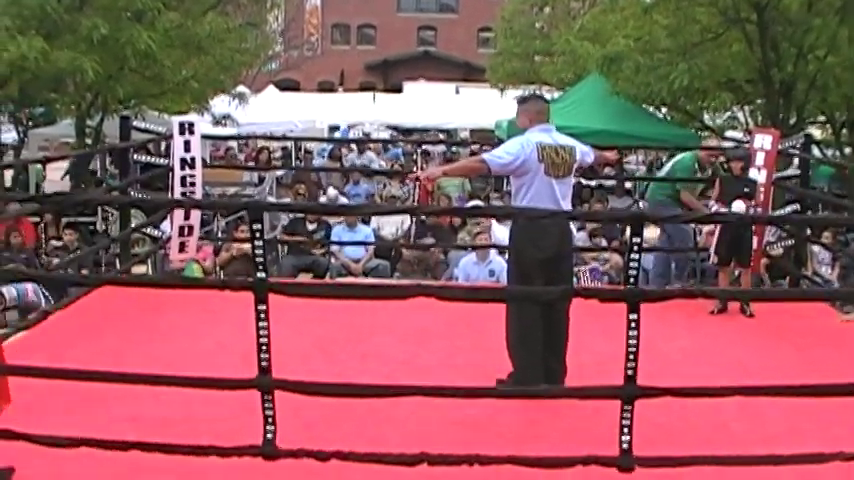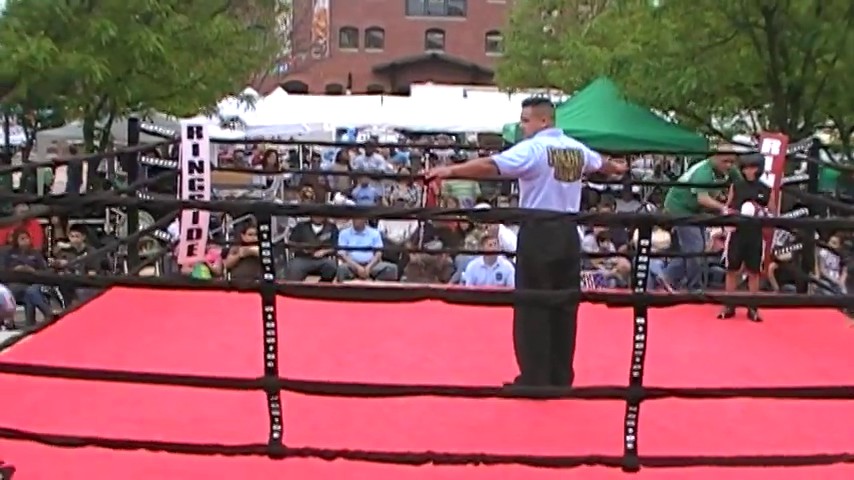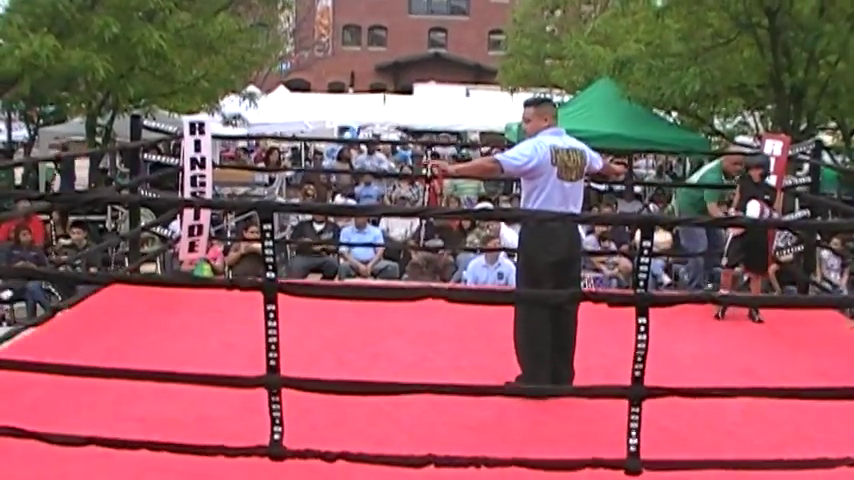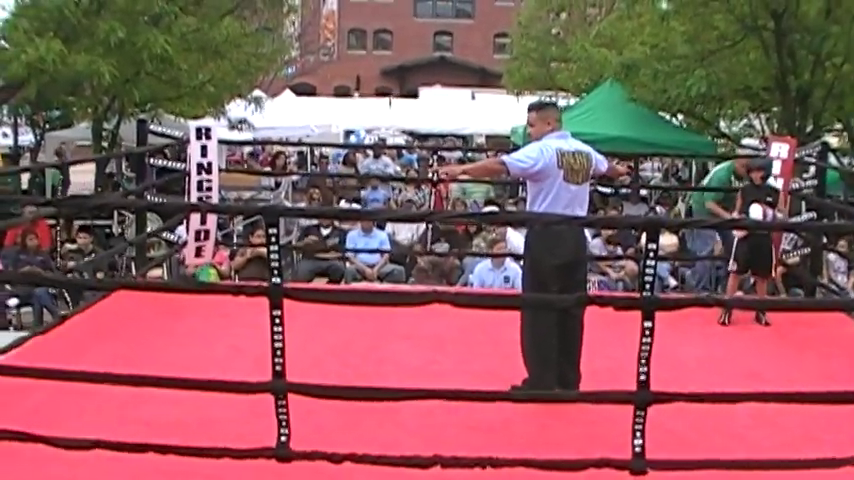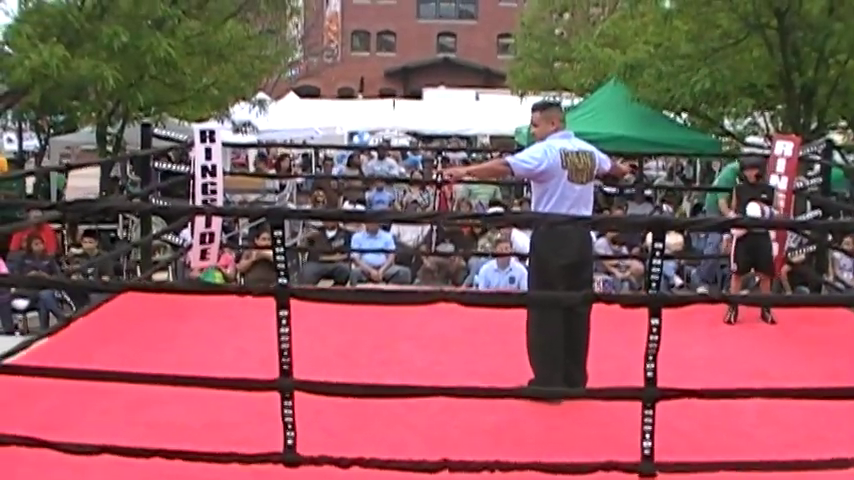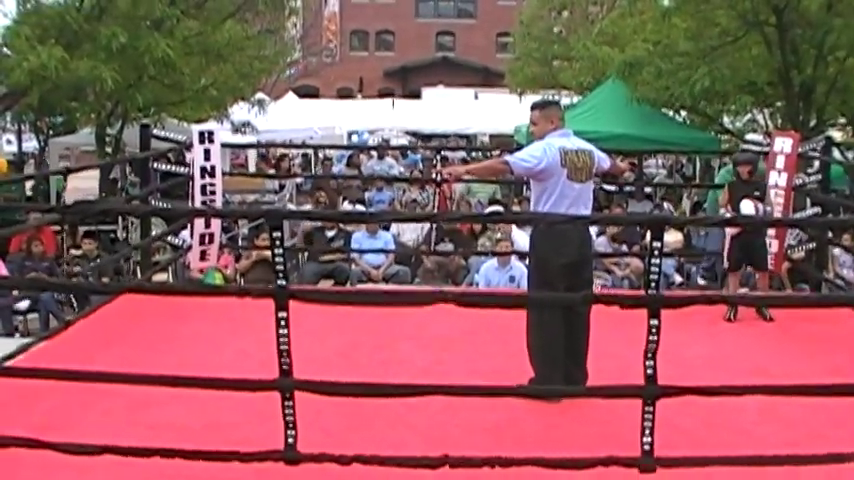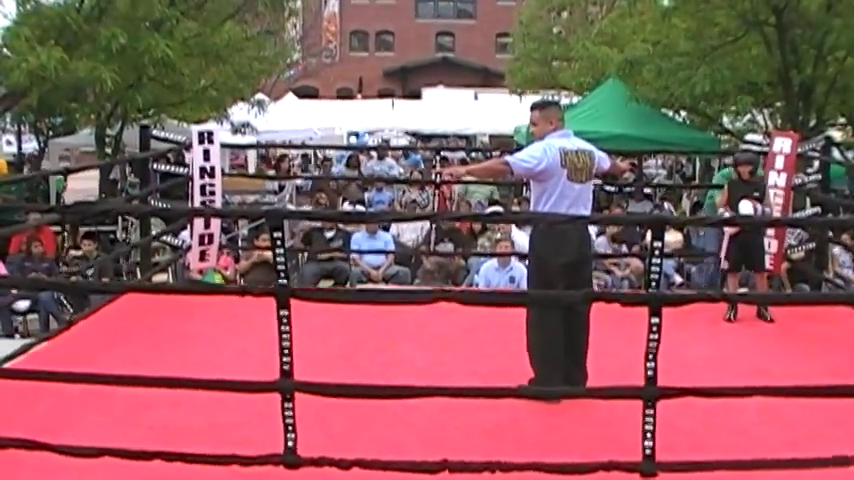
dt=0.2s
person 1, frame 1
left shoulder: (523, 145)
right shoulder: (570, 146)
left elbow: (481, 164)
right elbow: (592, 154)
left wrist: (441, 171)
right wrist: (608, 157)
left hip: (530, 229)
right hip: (560, 229)
left knee: (524, 303)
right knee: (557, 301)
left ankle: (527, 376)
right ankle: (554, 373)
person 1, frame 2
left shoulder: (532, 148)
right shoulder: (578, 149)
left elbow: (490, 165)
right elbow: (600, 162)
left wrist: (450, 170)
right wrist: (616, 168)
left hip: (538, 233)
right hip: (568, 233)
left knee: (532, 307)
right knee: (564, 306)
left ankle: (534, 380)
right ankle: (560, 377)
person 1, frame 3
left shoulder: (535, 148)
right shoulder: (580, 149)
left elbow: (494, 164)
right elbow: (601, 165)
left wrist: (455, 168)
right wrist: (616, 171)
left hip: (540, 233)
right hip: (569, 233)
left knee: (532, 307)
right knee: (565, 306)
left ankle: (535, 380)
right ankle: (561, 376)
person 1, frame 4
left shoulder: (541, 150)
right shoulder: (585, 152)
left elbow: (500, 166)
right elbow: (606, 166)
left wrist: (461, 170)
right wrist: (620, 172)
left hip: (546, 236)
right hip: (575, 236)
left knee: (539, 310)
right knee: (571, 308)
left ankle: (541, 383)
right ankle: (567, 379)
person 1, frame 5
left shoulder: (545, 151)
right shoulder: (588, 151)
left elbow: (504, 166)
right elbow: (610, 166)
left wrist: (466, 171)
right wrist: (623, 170)
left hip: (551, 236)
right hip: (580, 236)
left knee: (545, 311)
right knee: (577, 308)
left ankle: (548, 383)
right ankle: (574, 379)
person 1, frame 6
left shoulder: (544, 150)
right shoulder: (588, 150)
left elbow: (504, 165)
right elbow: (610, 164)
left wrist: (465, 170)
right wrist: (622, 168)
left hip: (551, 235)
right hip: (580, 235)
left knee: (545, 310)
right knee: (577, 307)
left ankle: (548, 382)
right ankle: (574, 378)
person 1, frame 7
left shoulder: (544, 150)
right shoulder: (587, 150)
left elbow: (504, 166)
right elbow: (610, 164)
left wrist: (465, 170)
right wrist: (623, 168)
left hip: (551, 235)
right hip: (579, 235)
left knee: (545, 309)
right knee: (576, 307)
left ankle: (548, 382)
right ankle: (574, 379)
person 2, frame 1
left shoulder: (752, 184)
right shoulder: (722, 180)
right elbow: (713, 201)
left hip: (744, 229)
right hip: (725, 227)
left knee: (745, 267)
right knee: (723, 266)
left ankle: (744, 303)
right ankle: (722, 301)
person 2, frame 2
left shoulder: (766, 190)
right shoulder: (736, 186)
right elbow: (726, 206)
left wrist: (761, 212)
left hip: (755, 234)
right hip: (736, 232)
left knee: (754, 272)
right knee: (732, 270)
left ankle: (752, 307)
right ankle: (729, 306)
person 2, frame 3
left shoulder: (773, 191)
right shoulder: (742, 186)
right elbow: (733, 208)
left wrist: (766, 212)
right wrist: (734, 216)
left hip: (760, 235)
right hip: (740, 233)
left knee: (756, 273)
right knee: (727, 269)
left ankle: (753, 309)
right ankle: (724, 303)
person 2, frame 4
left shoulder: (775, 193)
right shoulder: (744, 190)
right elbow: (736, 212)
left wrist: (769, 213)
right wrist: (738, 219)
left hip: (764, 238)
right hip: (745, 237)
left knee: (762, 277)
right knee: (735, 273)
left ankle: (760, 311)
right ankle: (727, 309)
person 2, frame 5
left shoulder: (769, 190)
right shoulder: (738, 189)
right elbow: (732, 211)
left wrist: (766, 211)
left hip: (762, 236)
right hip: (743, 236)
left knee: (765, 274)
right knee: (738, 273)
left ankle: (765, 309)
right ankle: (733, 308)
person 2, frame 6
left shoulder: (762, 186)
right shoulder: (730, 186)
right elbow: (722, 207)
left wrist: (760, 208)
right wrist: (728, 216)
left hip: (756, 233)
right hip: (736, 233)
left knee: (763, 271)
right knee: (733, 270)
left ankle: (762, 305)
right ankle: (732, 306)
person 2, frame 7
left shoulder: (761, 187)
right shoulder: (730, 185)
right elbow: (721, 207)
left wrist: (758, 209)
right wrist: (727, 216)
left hip: (755, 233)
right hip: (735, 233)
left knee: (760, 271)
right knee: (733, 271)
left ankle: (762, 307)
right ankle: (732, 306)
person 3, frame 1
left shoulder: (709, 167)
right shoulder: (687, 163)
right elbow: (685, 195)
right wrist: (706, 213)
left hip: (672, 201)
right hip: (661, 199)
left knee: (667, 241)
right knee: (684, 237)
left ankle: (657, 284)
right ankle: (679, 281)
person 3, frame 2
left shoulder: (729, 171)
right shoulder: (704, 172)
right elbow: (702, 199)
right wrist: (724, 208)
left hip: (693, 208)
right hip: (680, 207)
left knee: (691, 247)
right knee: (695, 247)
left ankle: (670, 277)
right ankle: (694, 288)
person 3, frame 3
left shoulder: (733, 171)
right shoulder: (713, 176)
right elbow: (712, 209)
left hip: (703, 207)
right hip: (689, 206)
right knee: (698, 247)
right ankle: (695, 289)
person 3, frame 4
left shoulder: (745, 174)
right shoulder: (722, 175)
right elbow: (709, 204)
right wrist: (729, 218)
left hip: (724, 209)
right hip: (705, 208)
left knee: (732, 248)
right knee: (707, 249)
right ankle: (702, 290)
person 3, frame 5
right shoulder: (729, 173)
right elbow: (722, 201)
right wrist: (730, 216)
right hip: (718, 208)
right knee: (714, 244)
right ankle: (704, 282)
person 3, frame 6
left shoulder: (758, 175)
right shoulder: (727, 174)
right elbow: (723, 200)
right wrist: (730, 215)
left hip: (741, 210)
right hip: (718, 208)
left knee: (739, 246)
right knee: (716, 244)
left ankle: (733, 283)
right ankle: (704, 273)
person 3, frame 7
left shoulder: (756, 178)
right shoulder: (722, 177)
right elbow: (719, 201)
right wrist: (730, 215)
left hip: (737, 216)
right hip: (714, 215)
left knee: (735, 252)
right knee: (713, 253)
left ankle: (729, 284)
right ankle: (707, 286)
